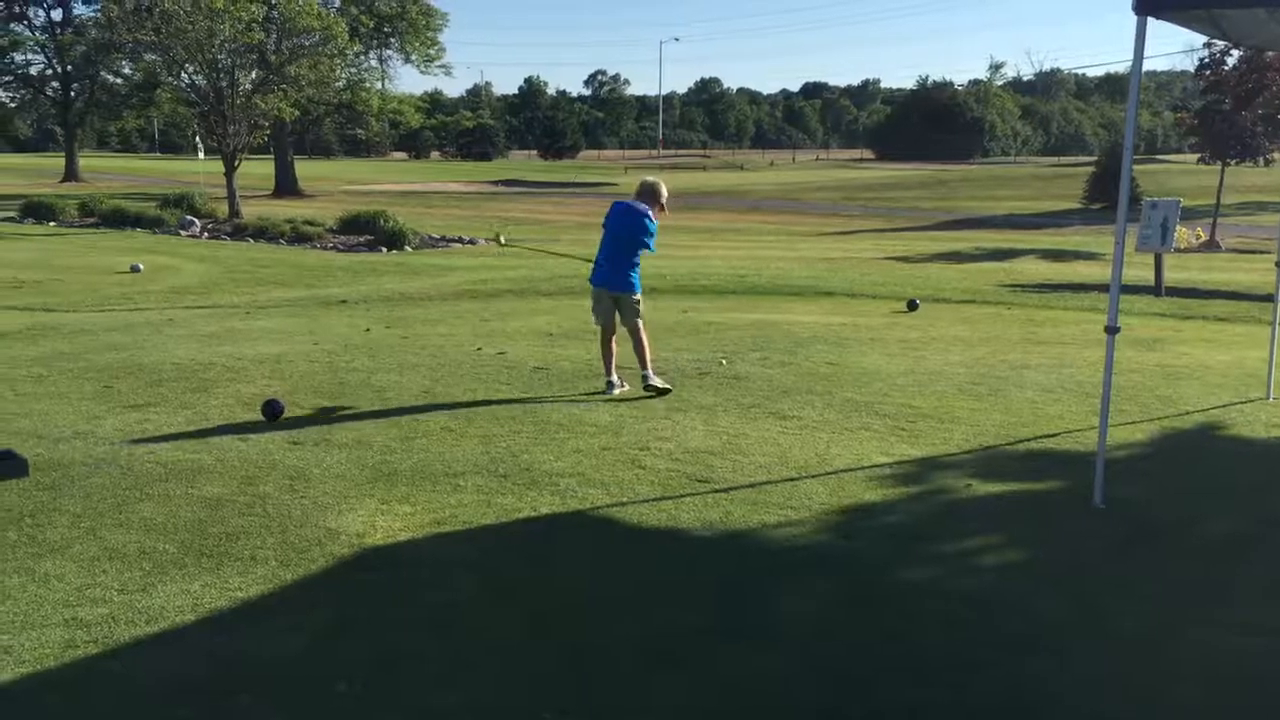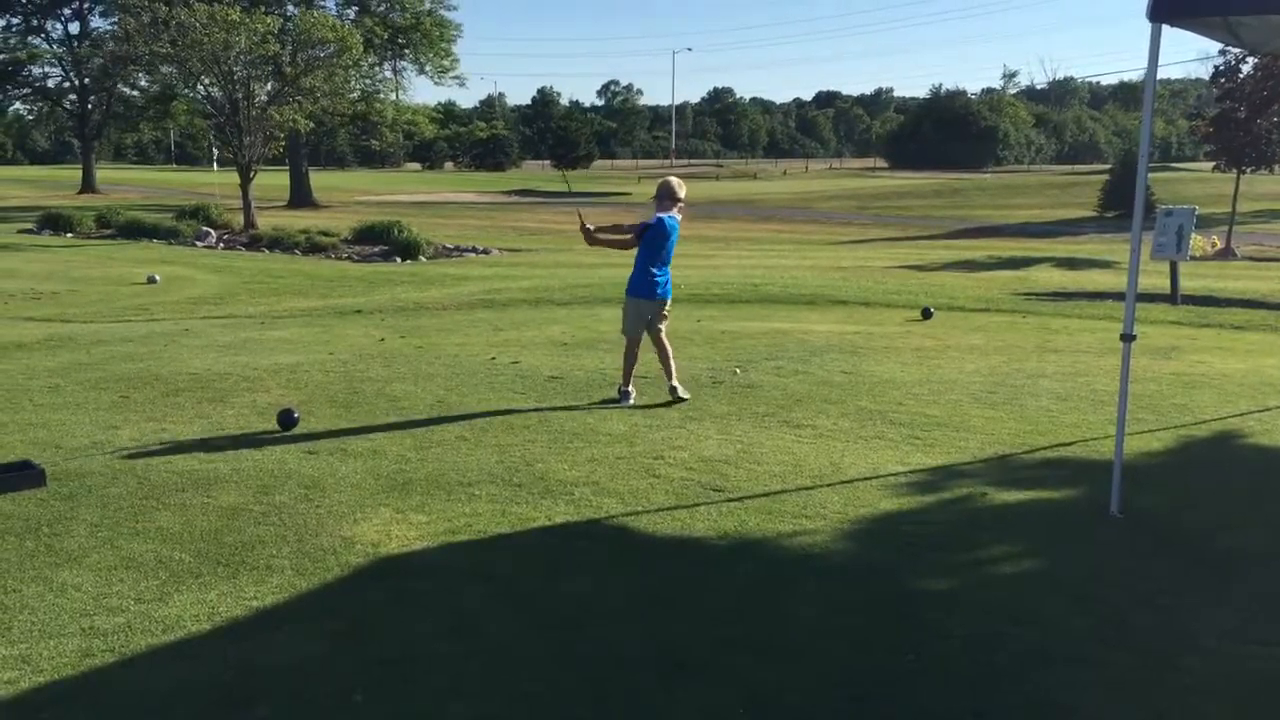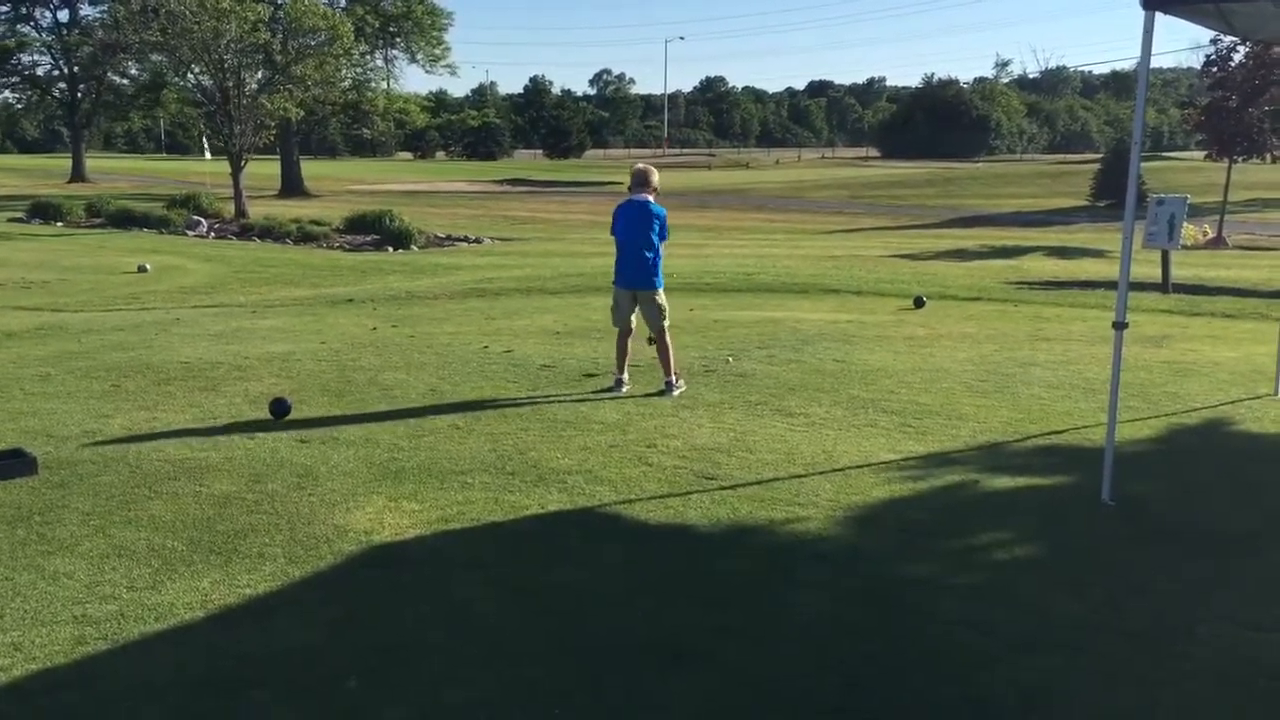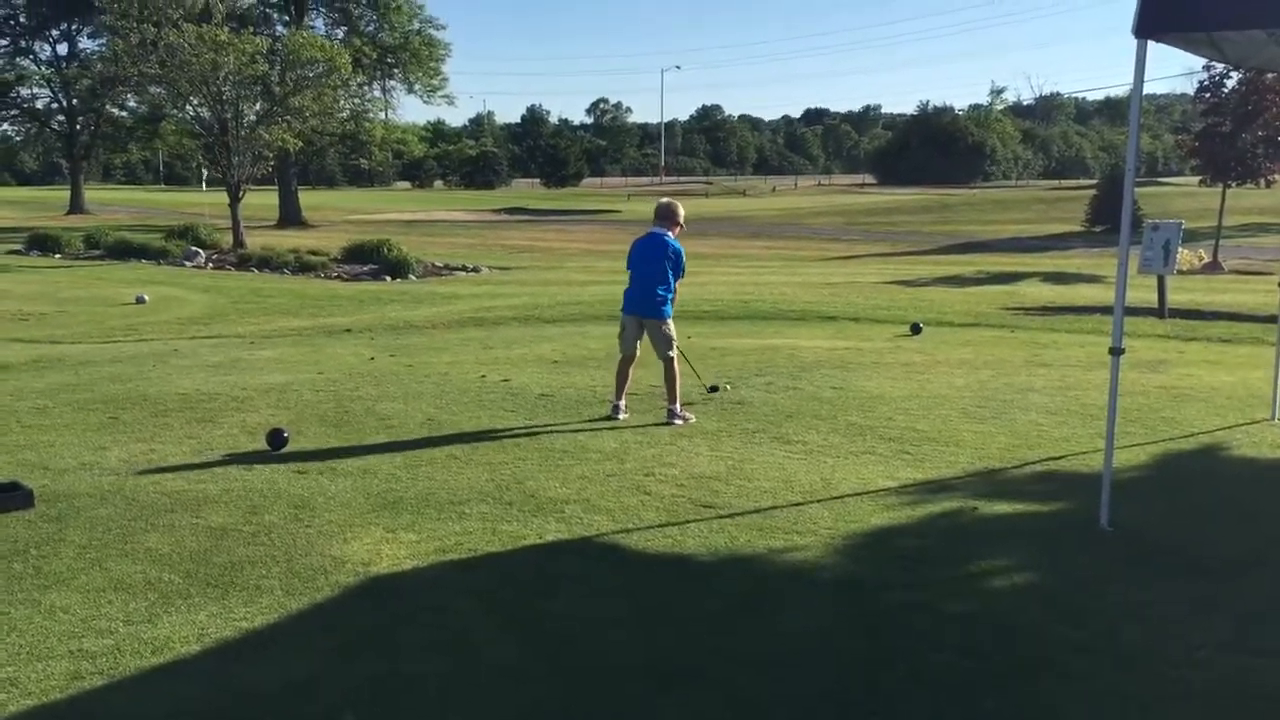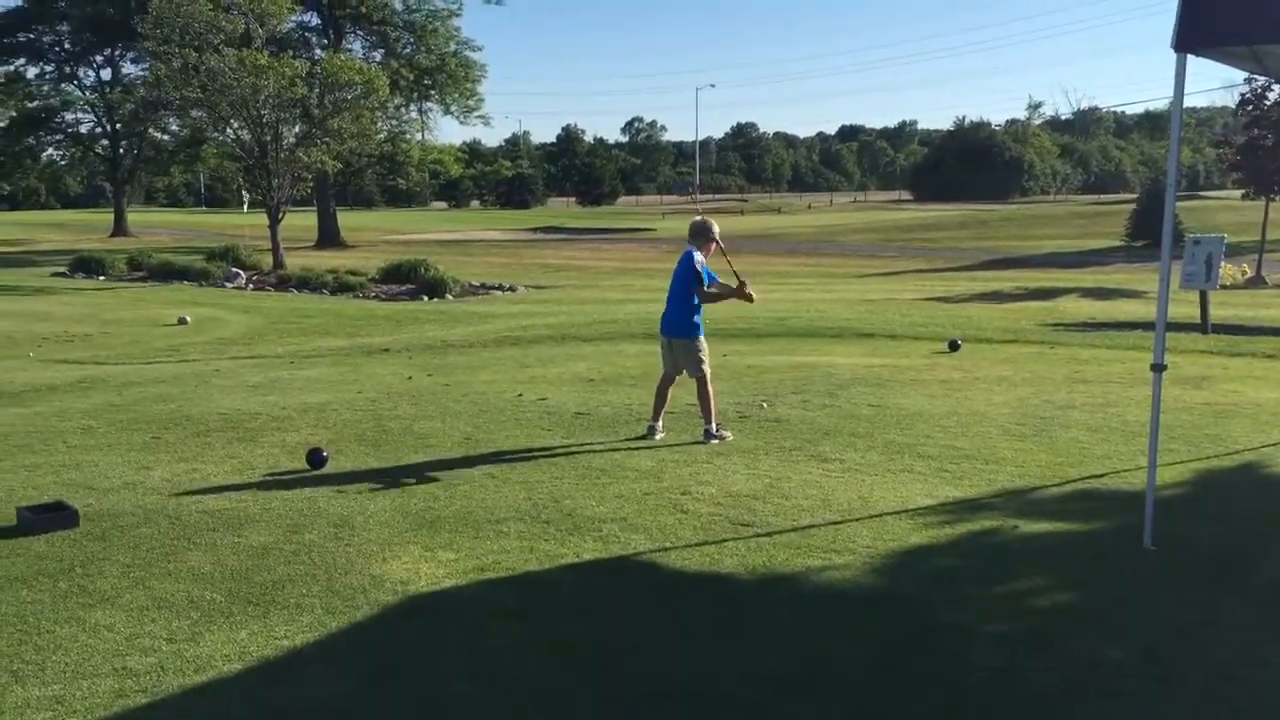
dt=0.7s
person 1, frame 1
left shoulder: (617, 207)
right shoulder: (651, 227)
left hip: (603, 279)
right hip: (628, 283)
left knee: (608, 329)
right knee: (636, 329)
left ankle: (612, 380)
right ankle: (647, 375)
person 1, frame 2
left shoulder: (661, 223)
right shoulder: (671, 223)
left elbow: (631, 243)
right elbow: (632, 229)
left wrist: (597, 239)
right wrist: (596, 230)
left hip: (642, 290)
right hip: (662, 291)
left knee: (633, 340)
right knee: (659, 337)
left ankle: (626, 390)
right ankle: (674, 384)
person 1, frame 3
left shoulder: (619, 210)
right shoulder: (659, 212)
left elbow: (619, 240)
right elbow: (659, 247)
left hip: (623, 280)
right hip: (649, 280)
left knee: (625, 330)
right knee: (660, 330)
left ankle: (621, 378)
right ankle: (671, 380)
person 1, frame 4
left shoulder: (637, 244)
right shoulder: (675, 249)
right elbow: (674, 287)
right wrist: (668, 310)
left hip: (632, 307)
right hip: (658, 310)
left knee: (627, 356)
right knee: (670, 359)
left ankle: (618, 405)
right ankle: (674, 410)
person 1, frame 5
left shoulder: (691, 259)
right shoulder: (692, 258)
left elbow: (717, 285)
right elbow: (704, 296)
left wrist: (739, 291)
right wrist: (734, 293)
left hip: (669, 326)
right hip: (687, 329)
left knee: (668, 376)
right knee: (702, 377)
left ankle: (655, 425)
right ankle: (712, 429)
